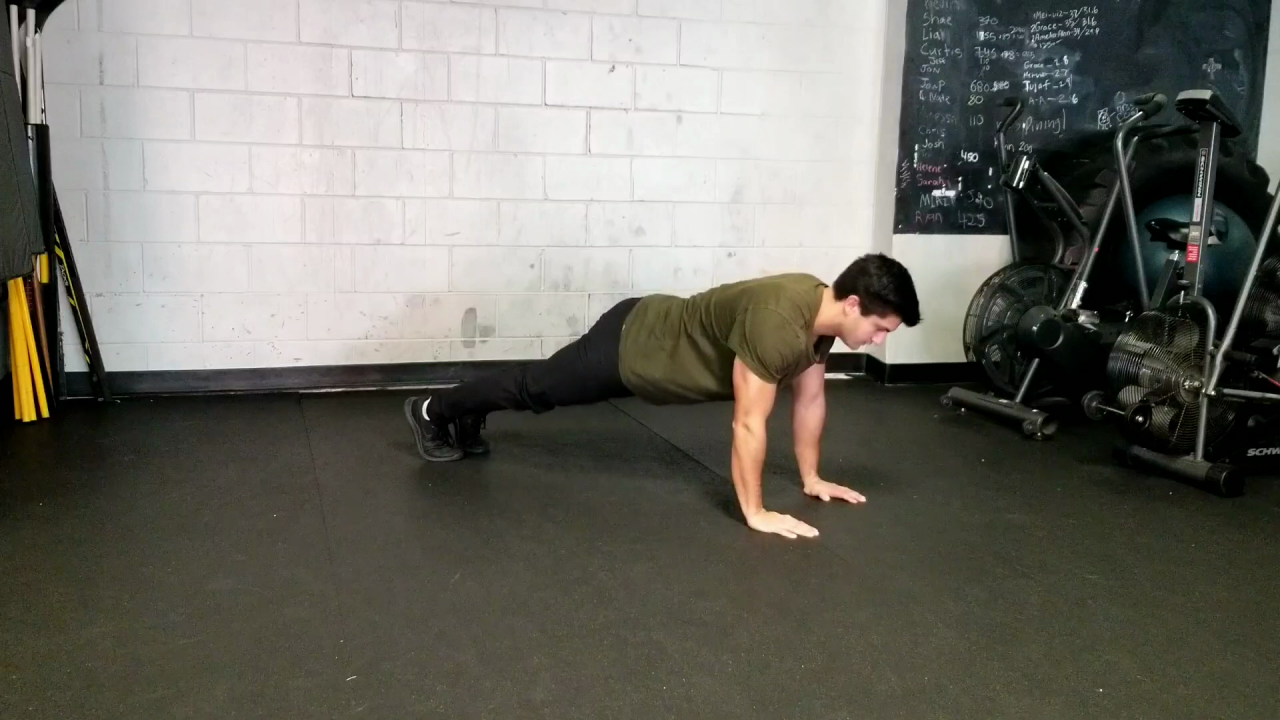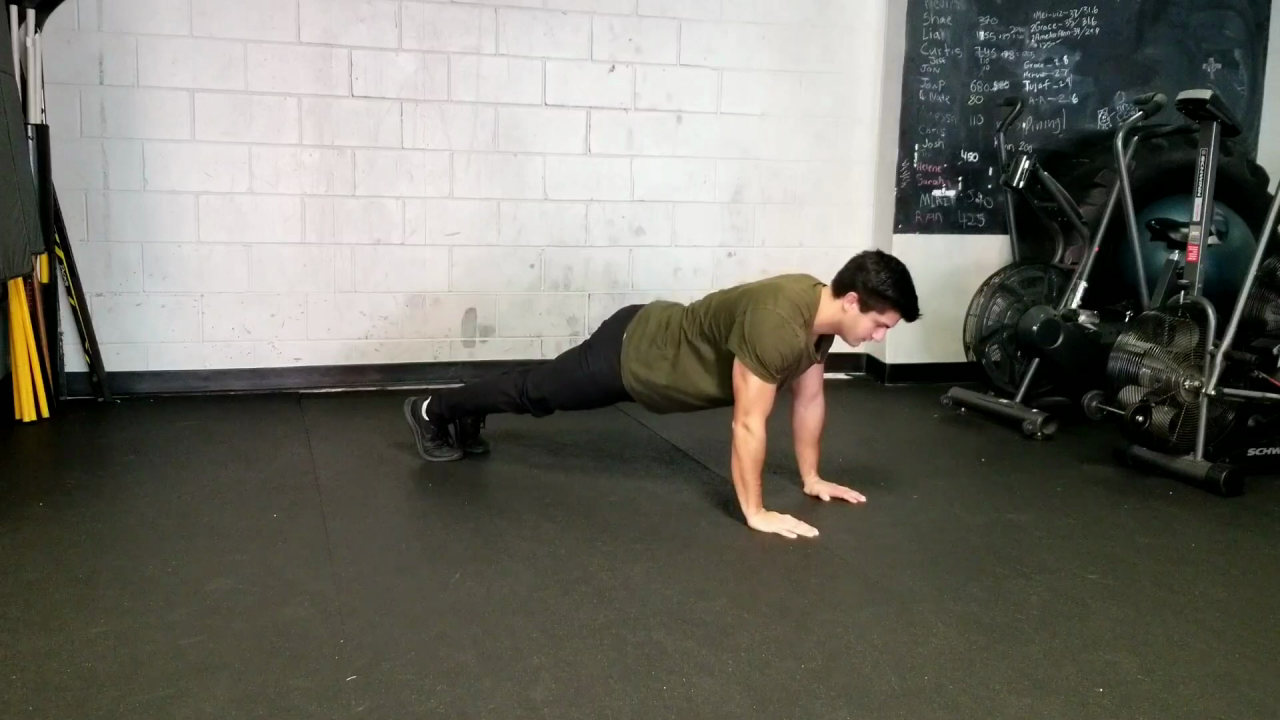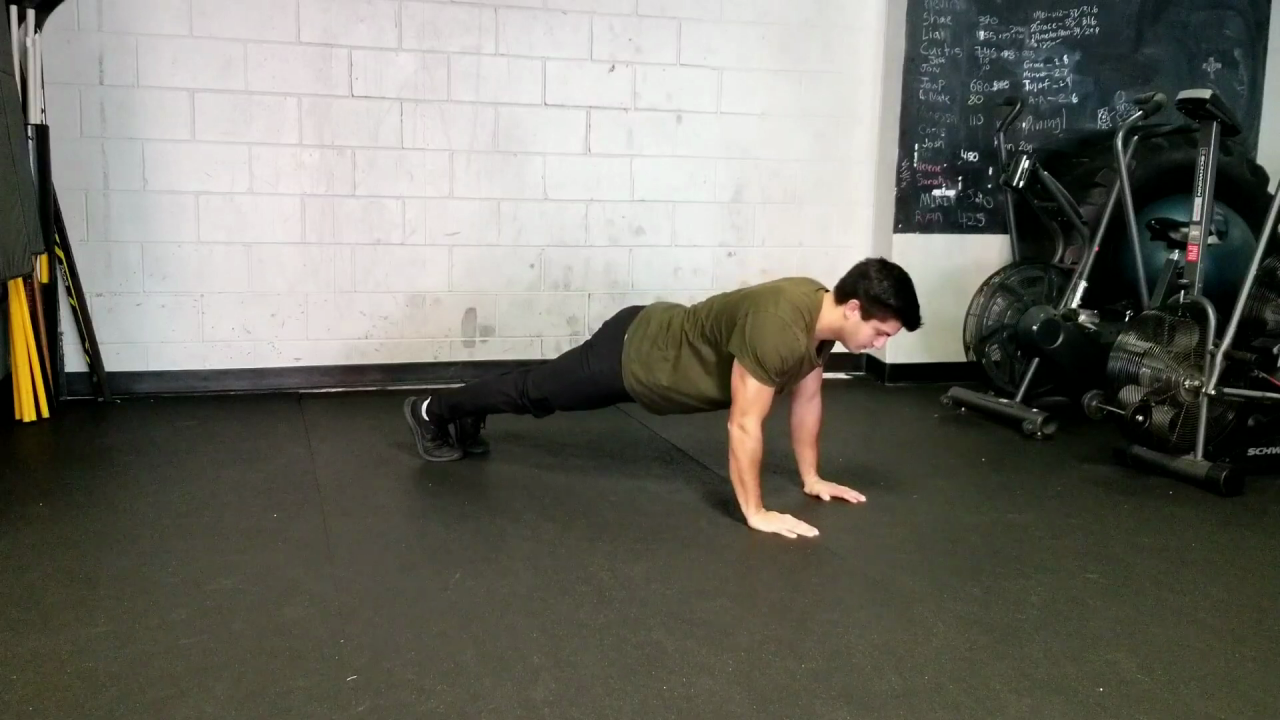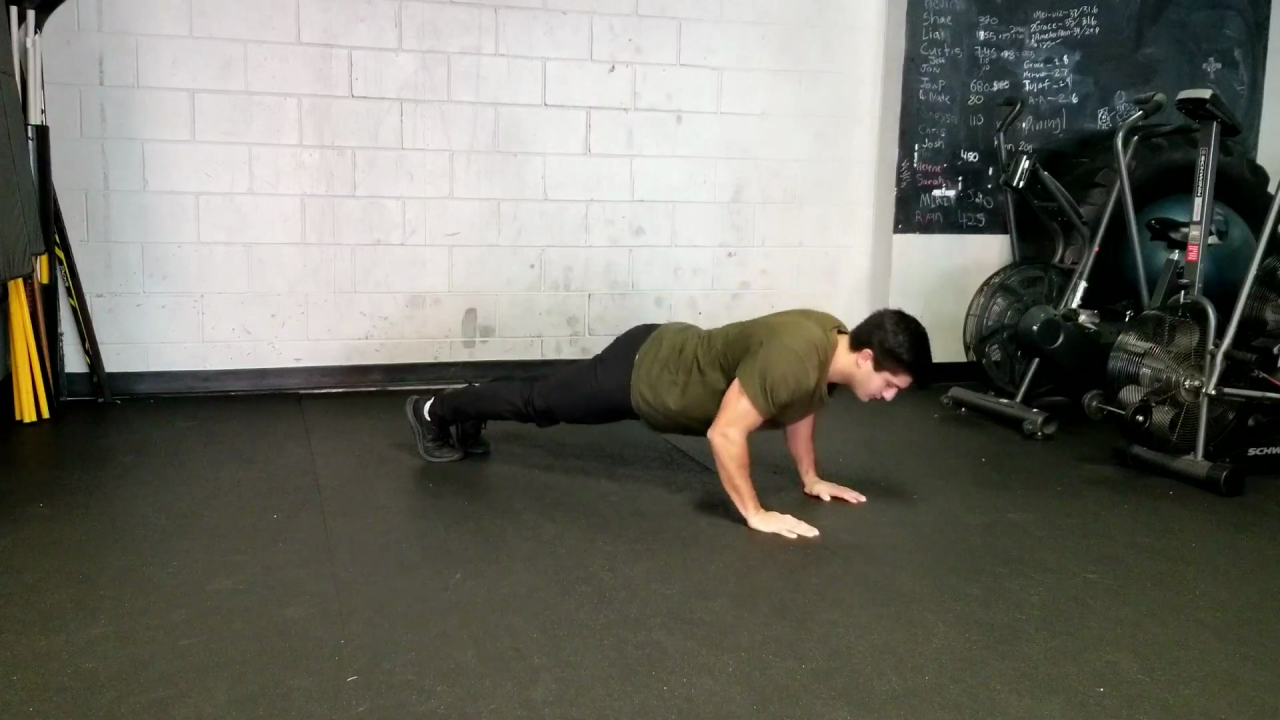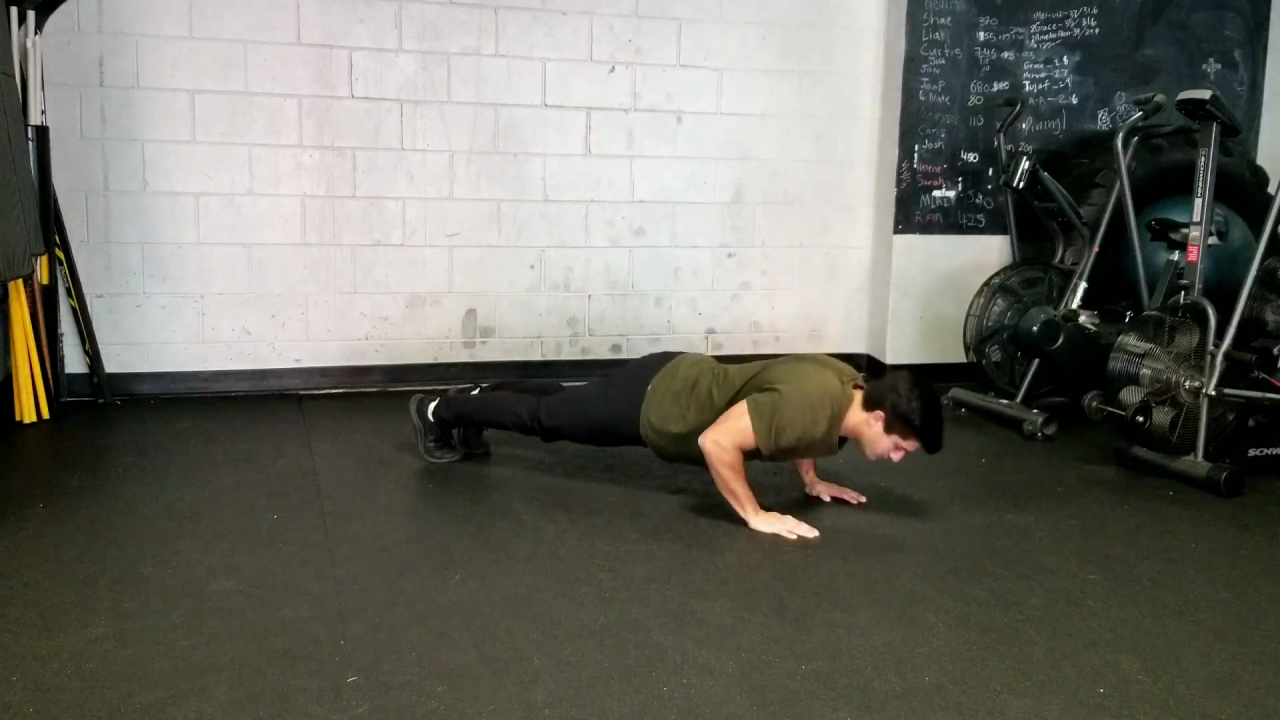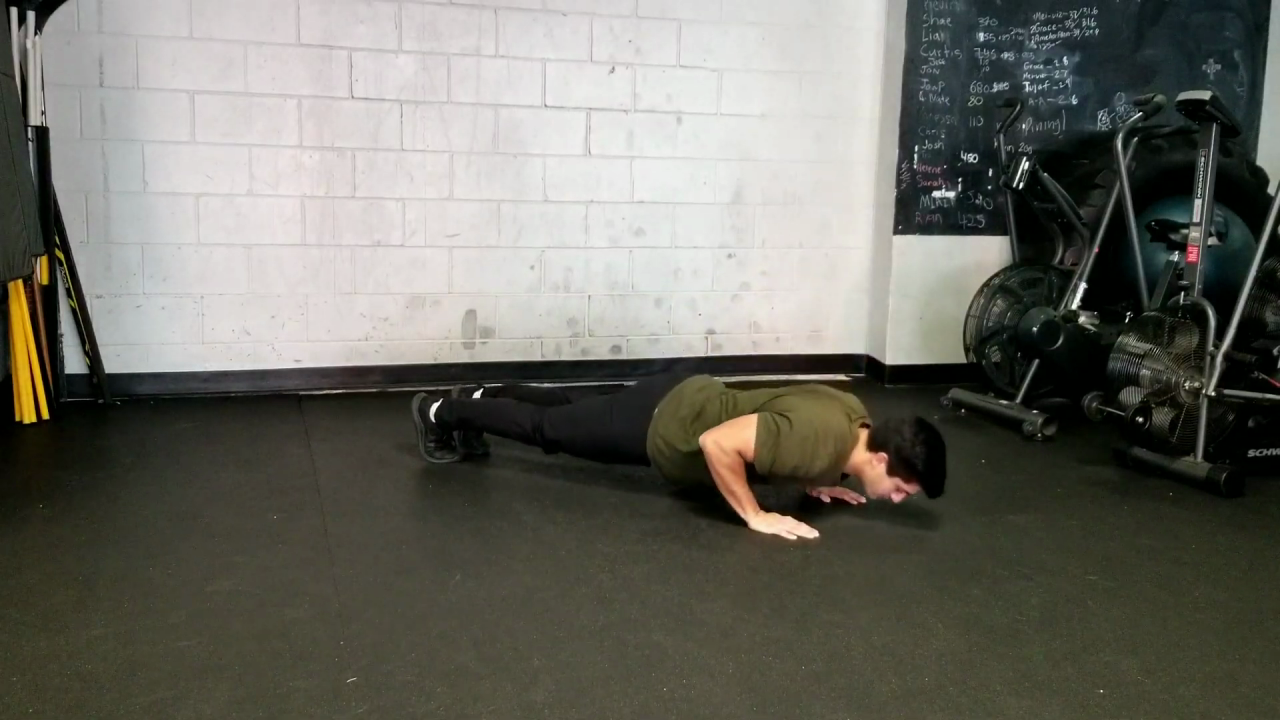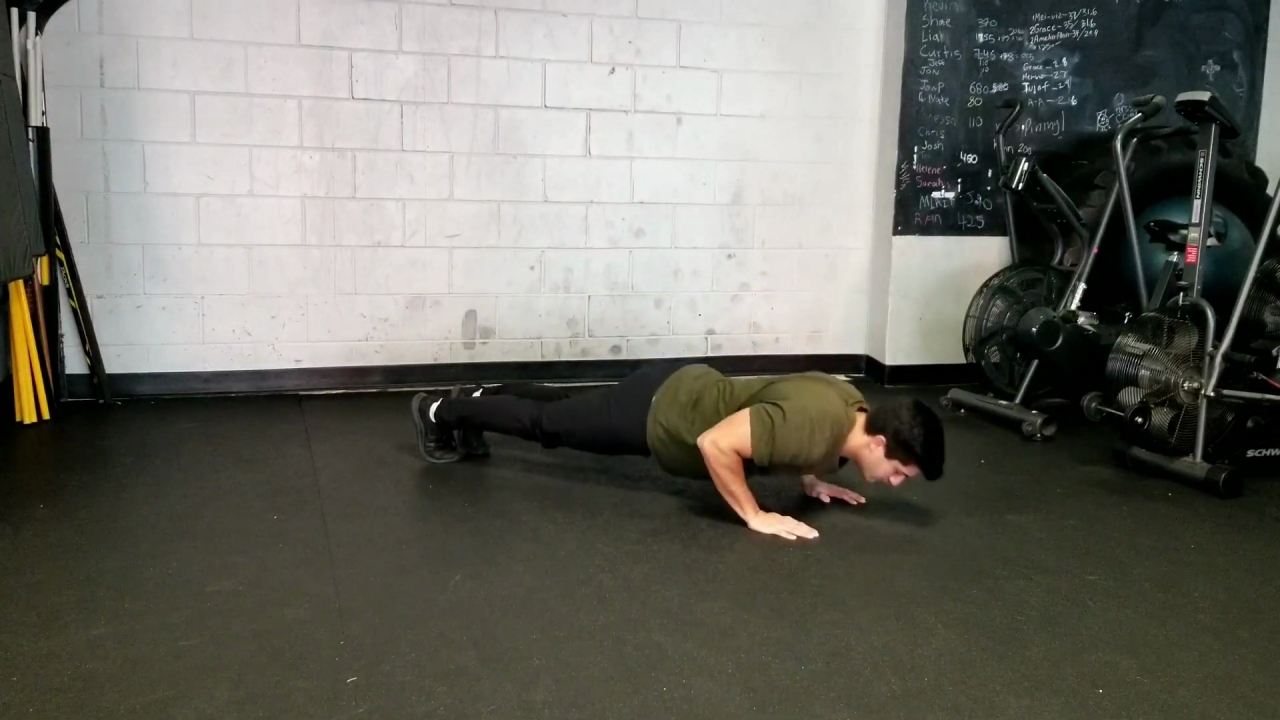
dt=0.5s
person 1, frame 1
left shoulder: (820, 309)
right shoulder: (779, 324)
left elbow: (810, 398)
right elbow: (748, 423)
left wrist: (811, 478)
right wrist: (755, 512)
left hip: (655, 342)
right hip: (630, 347)
left knee: (546, 387)
right knee: (535, 390)
left ankle: (465, 415)
right ankle: (433, 410)
person 1, frame 2
left shoulder: (820, 310)
right shoulder: (777, 323)
left elbow: (809, 398)
right elbow: (748, 424)
left wrist: (811, 478)
right wrist: (755, 512)
left hip: (656, 343)
right hip: (631, 355)
left knee: (545, 390)
right knee: (536, 394)
left ankle: (465, 415)
right ankle: (433, 411)
person 1, frame 3
left shoulder: (820, 313)
right shoulder: (780, 328)
left elbow: (806, 397)
right elbow: (743, 424)
left wrist: (811, 477)
right wrist: (755, 512)
left hip: (659, 342)
right hip: (633, 356)
left knee: (546, 390)
right knee: (535, 393)
left ankle: (465, 416)
right ankle: (432, 411)
person 1, frame 4
left shoulder: (833, 342)
right shoulder: (794, 359)
left elbow: (799, 408)
right elbow: (725, 433)
left wrist: (811, 479)
right wrist: (755, 514)
left hip: (670, 357)
right hip: (643, 376)
left knee: (548, 399)
right knee: (539, 404)
left ankle: (466, 411)
right ankle: (434, 411)
person 1, frame 5
left shoulder: (850, 388)
right shoulder: (811, 406)
right elbow: (716, 442)
left wrist: (811, 479)
right wrist: (755, 516)
left hip: (684, 381)
right hip: (655, 405)
left knee: (561, 405)
right knee: (545, 418)
left ankle: (477, 396)
right ankle: (438, 411)
person 1, frame 6
left shoulder: (854, 416)
right shoulder: (820, 441)
right elbow: (717, 443)
left wrist: (815, 482)
right wrist: (756, 515)
left hip: (690, 397)
right hip: (662, 426)
left knee: (569, 414)
right knee: (548, 430)
left ankle: (480, 397)
right ankle: (440, 413)
person 1, frame 7
left shoulder: (850, 403)
right shoulder: (815, 426)
right elbow: (714, 443)
left wrist: (811, 479)
right wrist: (754, 516)
left hip: (687, 390)
right hip: (660, 416)
left knee: (566, 410)
right knee: (546, 424)
left ankle: (480, 397)
right ankle: (440, 412)
